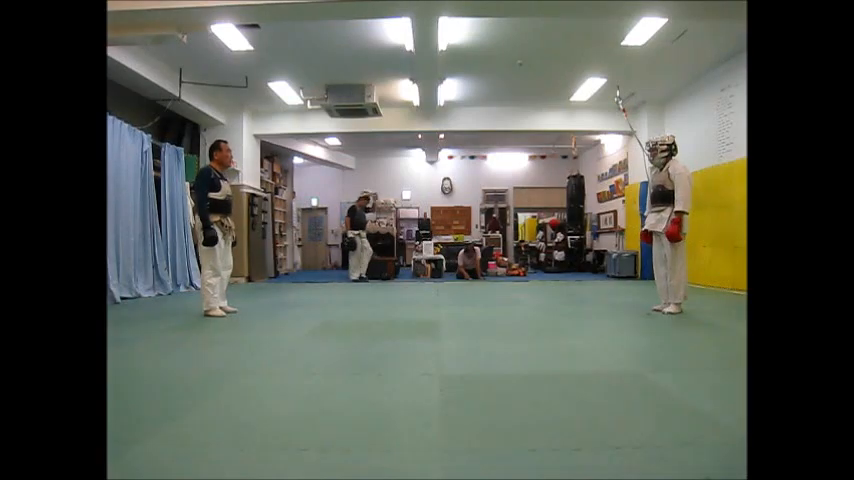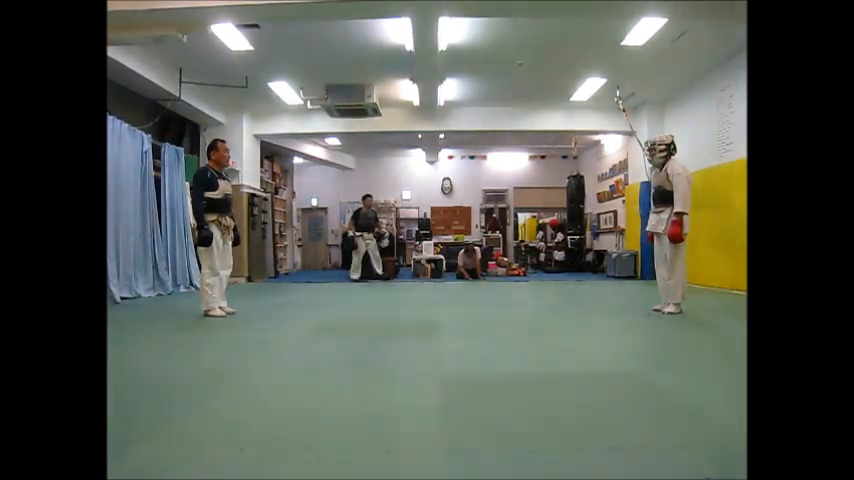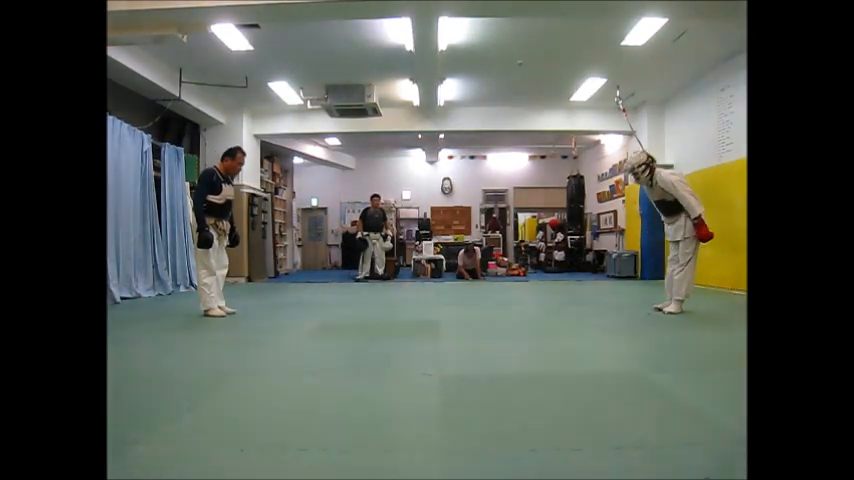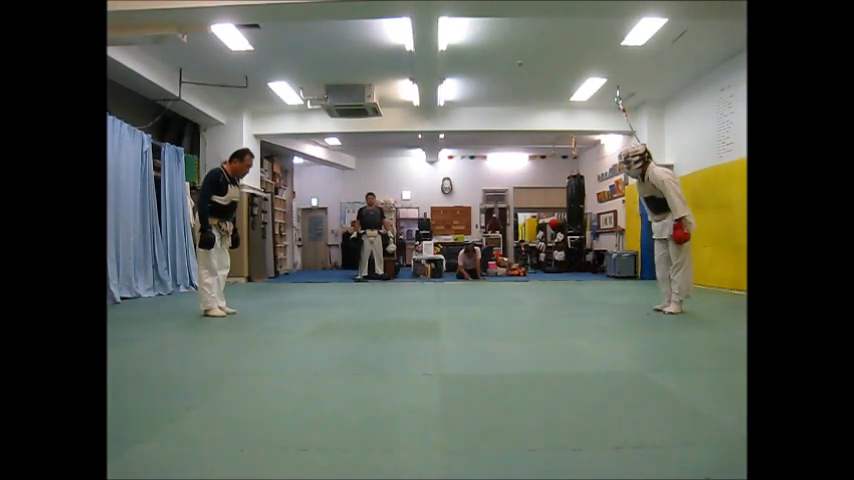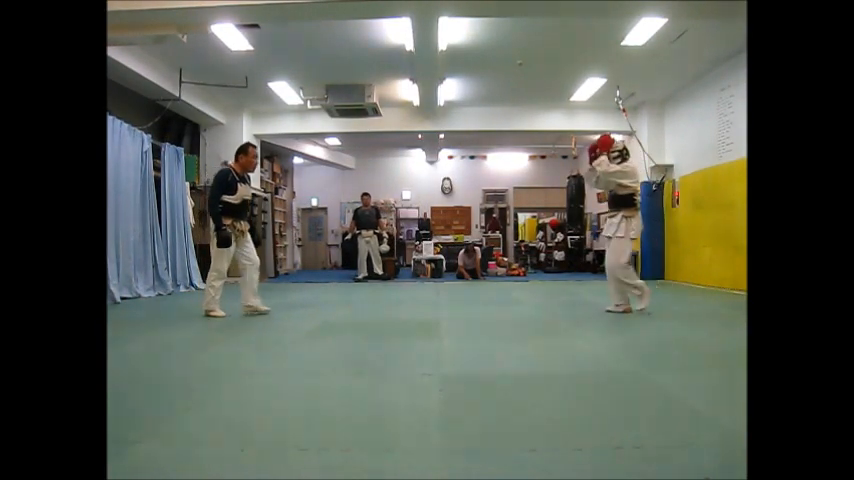
dt=0.5s
person 1, frame 1
left shoulder: (678, 169)
right shoulder: (654, 171)
left elbow: (682, 198)
left wrist: (676, 222)
right wrist: (647, 224)
left hip: (671, 221)
right hip: (656, 222)
left knee: (674, 263)
right knee: (659, 263)
left ankle: (676, 303)
right ankle: (666, 301)
person 1, frame 2
left shoulder: (676, 169)
right shoulder: (656, 171)
left elbow: (681, 198)
left wrist: (677, 223)
right wrist: (651, 227)
left hip: (672, 222)
right hip: (659, 223)
left knee: (673, 264)
right knee: (660, 264)
left ankle: (675, 303)
right ankle: (666, 301)
person 1, frame 3
left shoulder: (667, 178)
right shoulder: (648, 184)
left elbow: (690, 201)
left wrist: (700, 225)
right wrist: (668, 227)
left hip: (687, 224)
right hip: (673, 226)
left knee: (684, 263)
right knee: (673, 263)
left ankle: (677, 302)
right ankle: (671, 300)
person 1, frame 4
left shoulder: (661, 175)
right shoulder: (640, 181)
left elbow: (677, 201)
left wrist: (680, 226)
right wrist: (656, 224)
left hip: (676, 224)
right hip: (661, 224)
left knee: (679, 263)
right knee: (661, 262)
left ankle: (676, 302)
right ankle: (669, 299)
person 1, frame 5
left shoulder: (628, 170)
right shoulder: (612, 173)
left elbow: (603, 171)
right elbow: (593, 180)
left wrist: (602, 153)
right wrist: (594, 158)
left hip: (626, 223)
right hip: (615, 223)
left knee: (616, 264)
right knee: (612, 265)
left ankle: (642, 291)
right ankle: (621, 303)
person 2, frame 1
left shoulder: (222, 177)
right shoulder: (205, 173)
right elbow: (201, 203)
left wrist: (230, 228)
right wrist: (207, 227)
left hip: (223, 225)
right hip: (211, 225)
left knee: (225, 266)
right knee: (211, 267)
left ankle: (220, 303)
right ankle: (210, 306)
person 2, frame 2
left shoulder: (224, 176)
right shoulder: (203, 174)
right elbow: (197, 203)
left wrist: (234, 227)
right wrist: (202, 227)
left hip: (224, 226)
right hip: (210, 225)
left knee: (225, 267)
right knee: (211, 267)
left ankle: (220, 303)
right ankle: (210, 306)
person 2, frame 3
left shoulder: (229, 179)
right shoulder: (208, 175)
right elbow: (198, 204)
left wrist: (232, 229)
right wrist: (202, 229)
left hip: (221, 227)
right hip: (208, 226)
left knee: (221, 266)
right knee: (207, 267)
left ankle: (219, 303)
right ankle: (209, 306)
person 2, frame 4
left shoulder: (235, 179)
right shoulder: (215, 175)
right elbow: (202, 203)
left wrist: (234, 230)
right wrist: (205, 229)
left hip: (224, 227)
right hip: (210, 226)
left knee: (222, 267)
right knee: (209, 267)
left ankle: (219, 303)
right ankle: (209, 306)
person 2, frame 5
left shoulder: (246, 178)
right shoulder: (224, 175)
right elbow: (212, 203)
left wrist: (252, 230)
right wrist: (219, 229)
left hip: (241, 228)
right hip: (225, 226)
left knee: (252, 263)
right knee: (219, 269)
left ankle: (251, 303)
right ankle: (211, 307)
